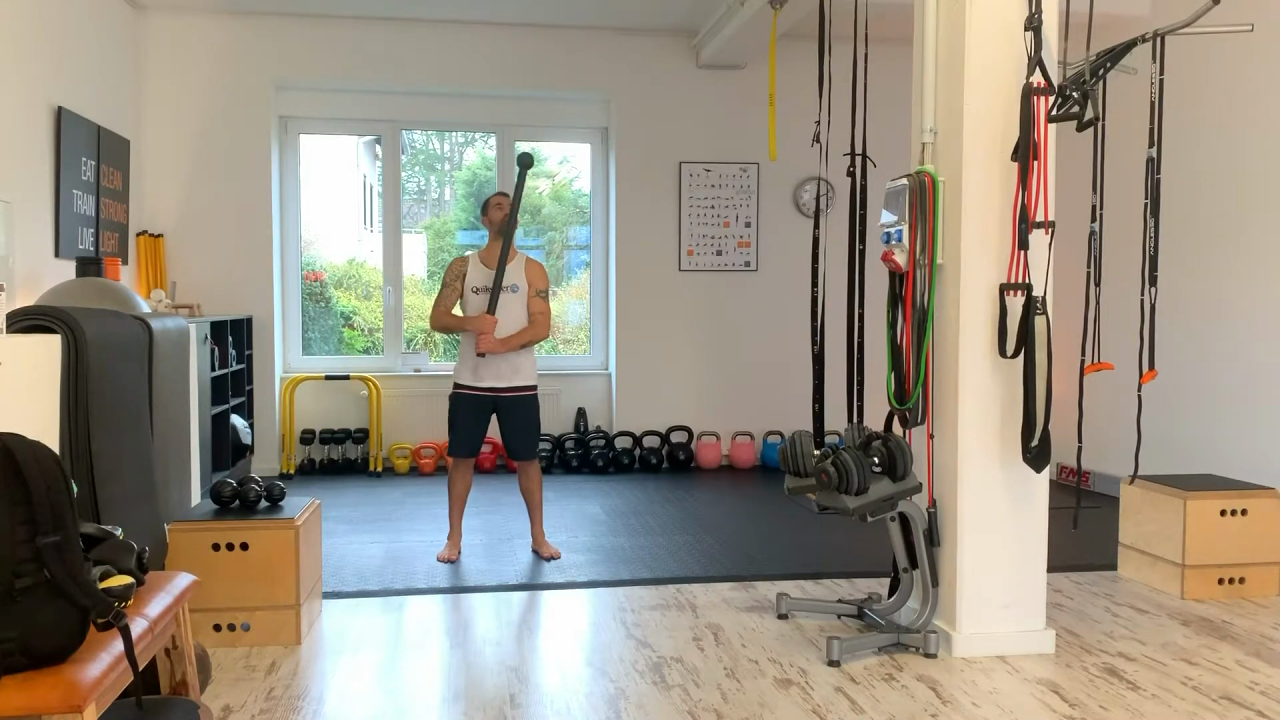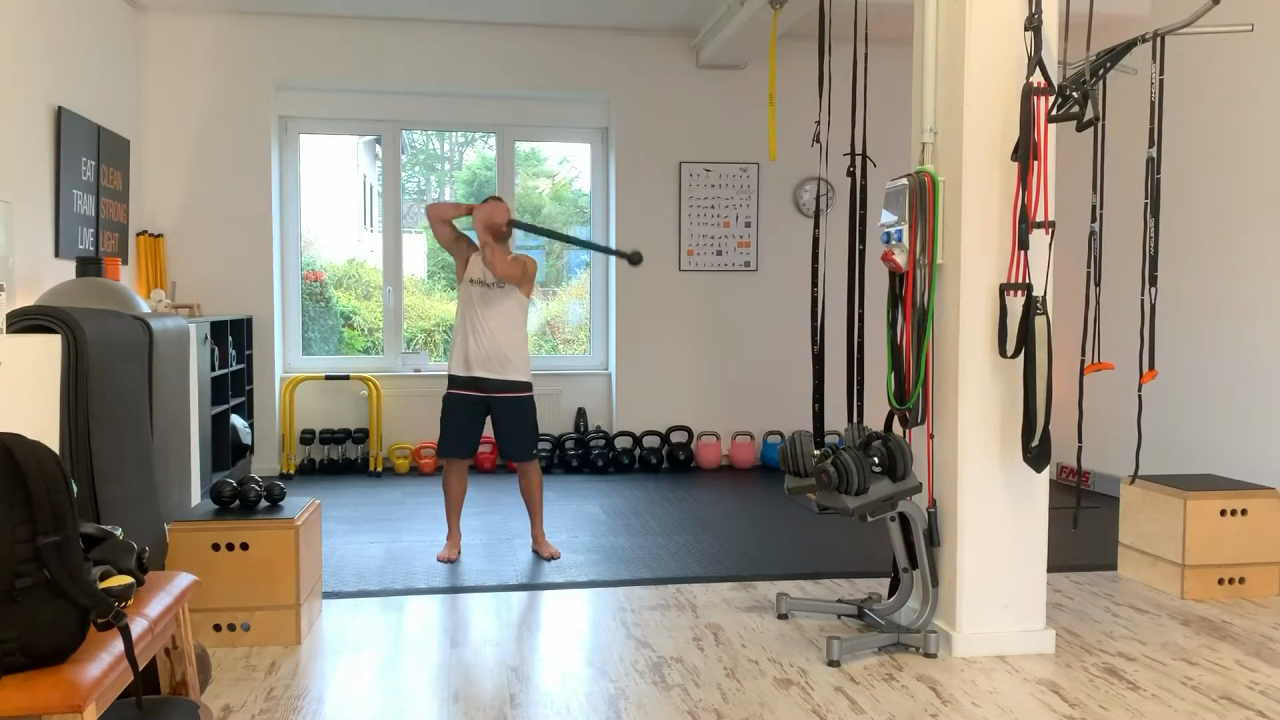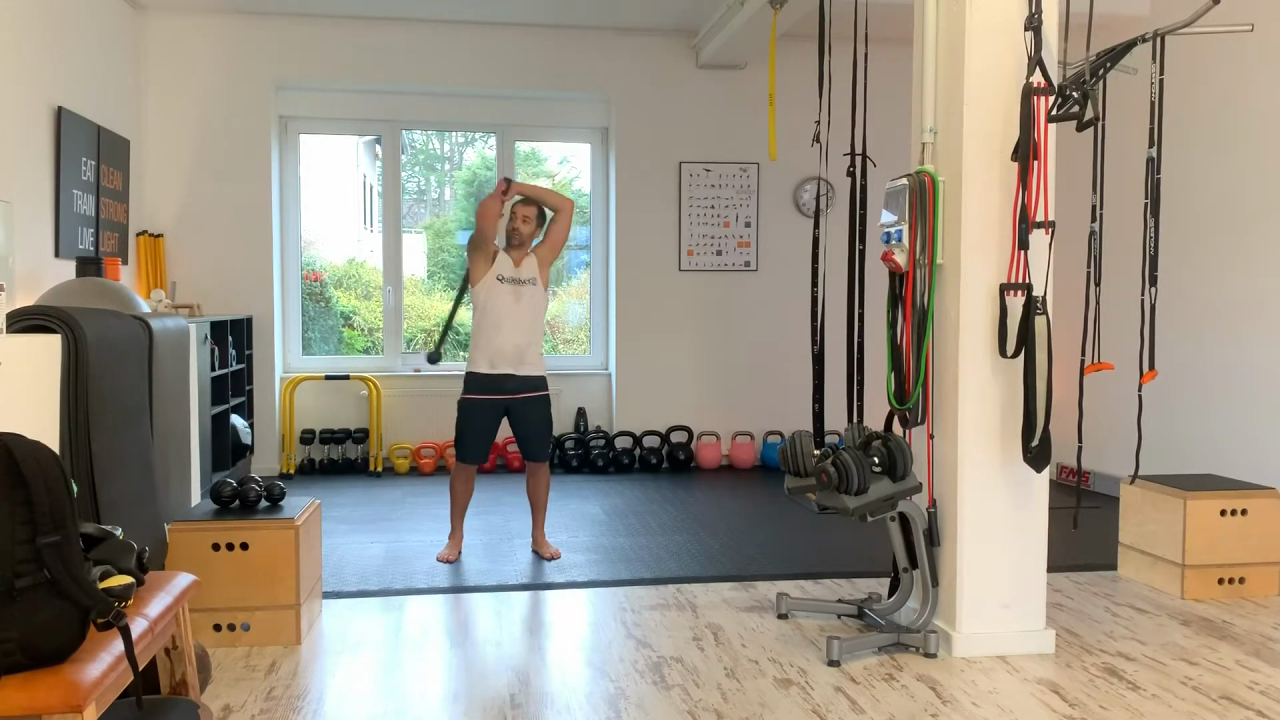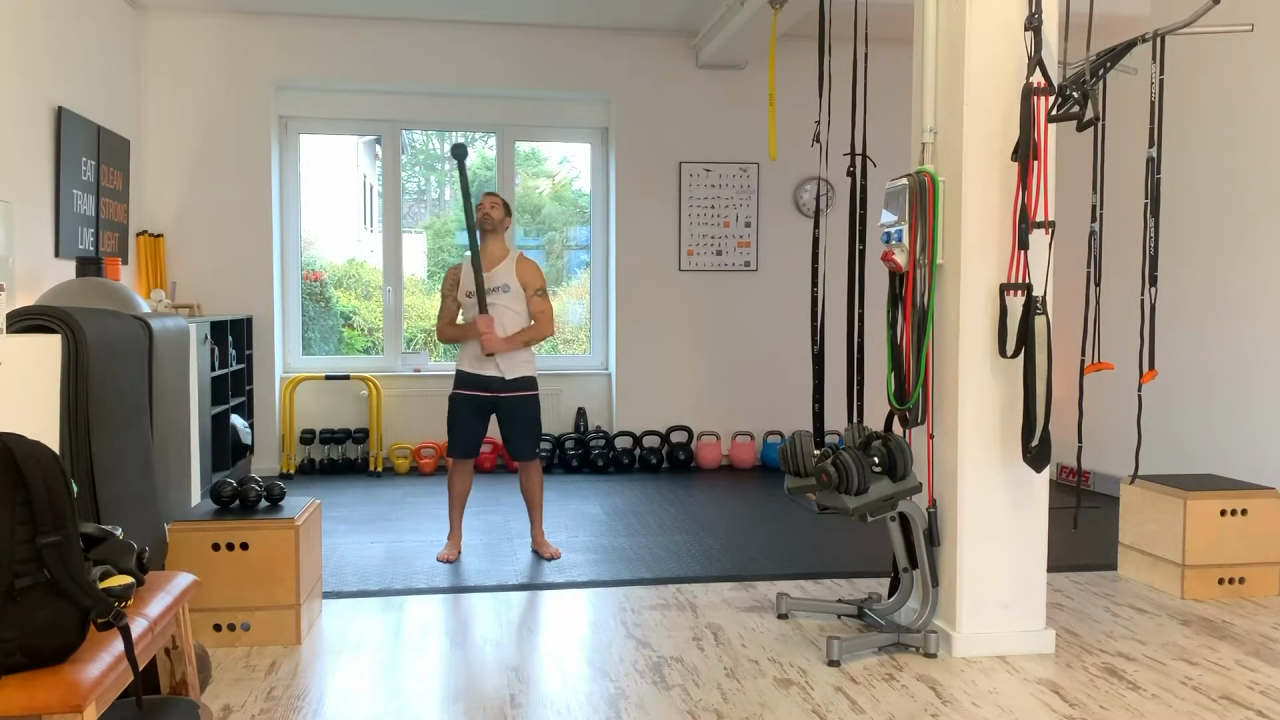
dt=0.5s
person 1, frame 1
left shoulder: (532, 269)
right shoulder: (462, 266)
left elbow: (542, 326)
right elbow: (437, 319)
left wrist: (500, 343)
right wrist: (471, 323)
left hip: (519, 383)
right hip: (470, 382)
left knee: (528, 459)
right knee: (462, 458)
left ankle: (538, 536)
right ankle: (454, 537)
person 1, frame 2
left shoulder: (524, 265)
right shoulder: (465, 257)
left elbow: (500, 268)
right elbow: (434, 212)
left wrist: (487, 228)
right wrist: (479, 210)
left hip: (511, 381)
right hip: (465, 379)
left knee: (525, 459)
right knee: (454, 459)
left ankle: (538, 536)
right ankle: (453, 537)
person 1, frame 3
left shoulder: (541, 260)
right shoulder: (484, 256)
left elbow: (566, 207)
right elbow: (485, 216)
left wrist: (519, 187)
right wrist: (501, 194)
left hip: (530, 382)
right hip: (484, 379)
left knee: (538, 460)
right knee: (466, 461)
left ankle: (538, 536)
right ankle: (455, 536)
person 1, frame 4
left shoulder: (524, 267)
right shoulder: (457, 273)
left elbow: (545, 326)
right elbow: (443, 330)
left wrist: (504, 343)
right wrist: (471, 330)
left hip: (517, 380)
right hip: (471, 380)
left knee: (528, 458)
right knee: (461, 458)
left ankle: (538, 536)
right ankle: (454, 537)
